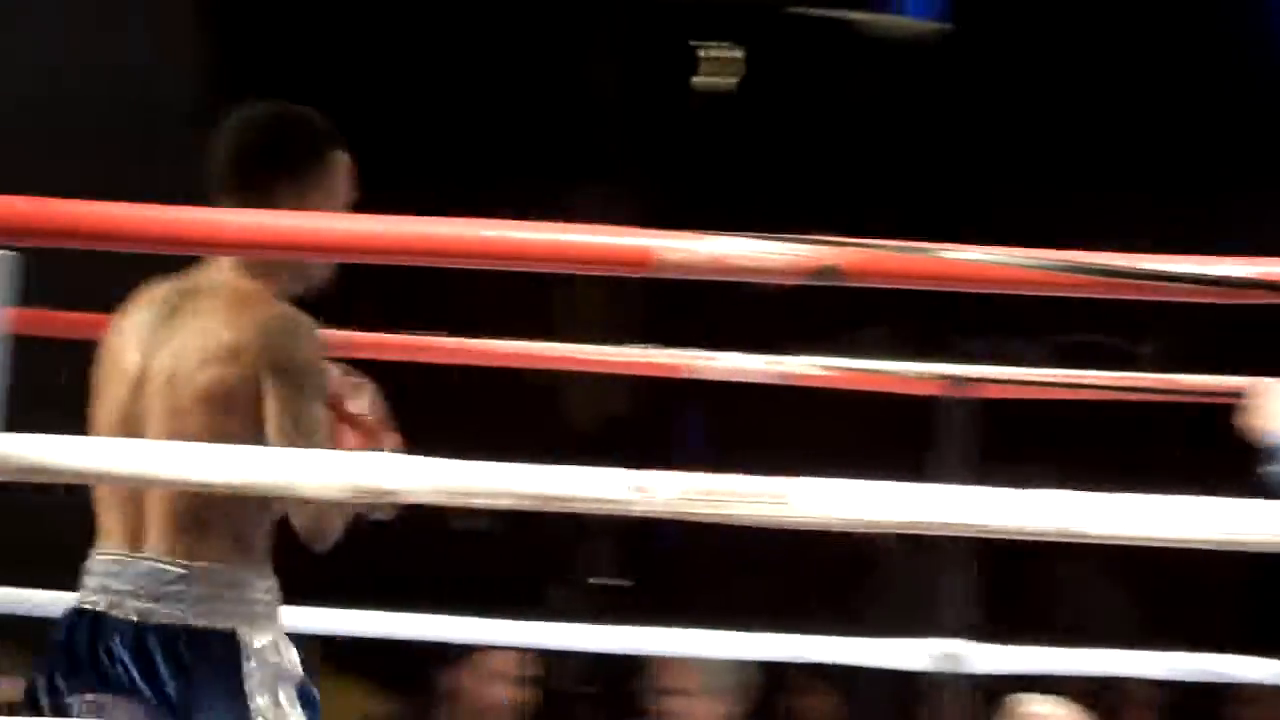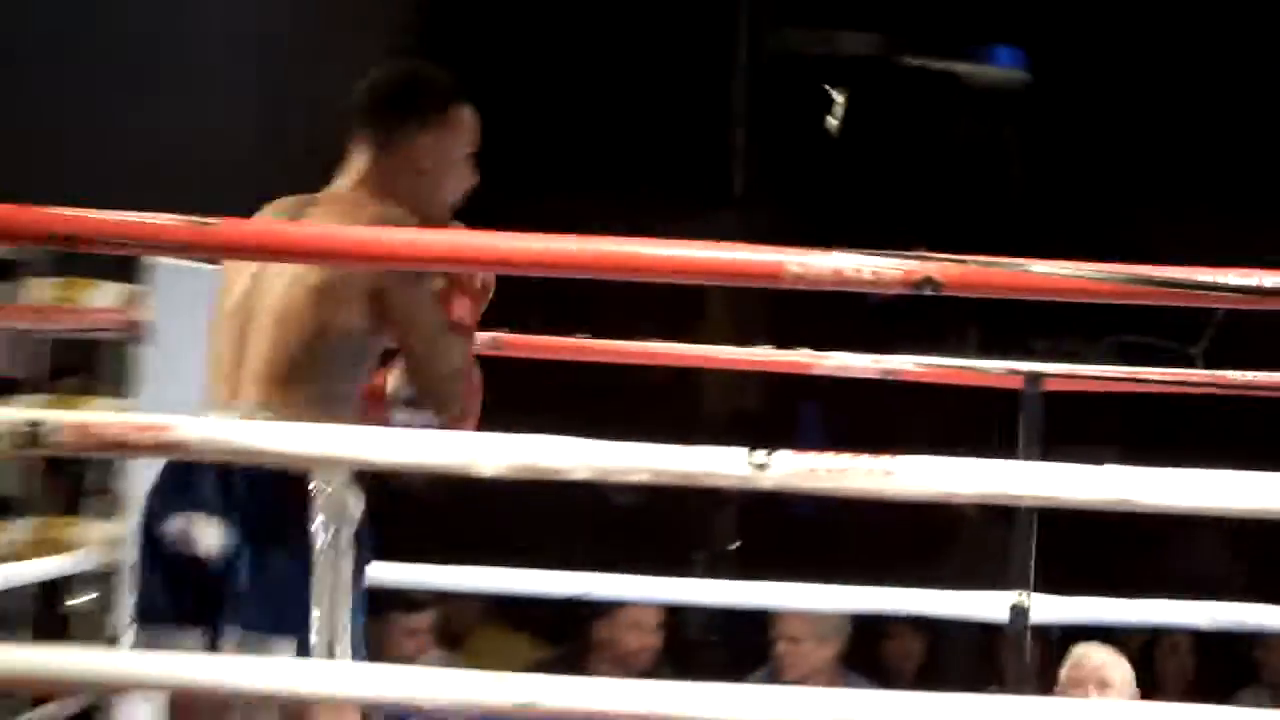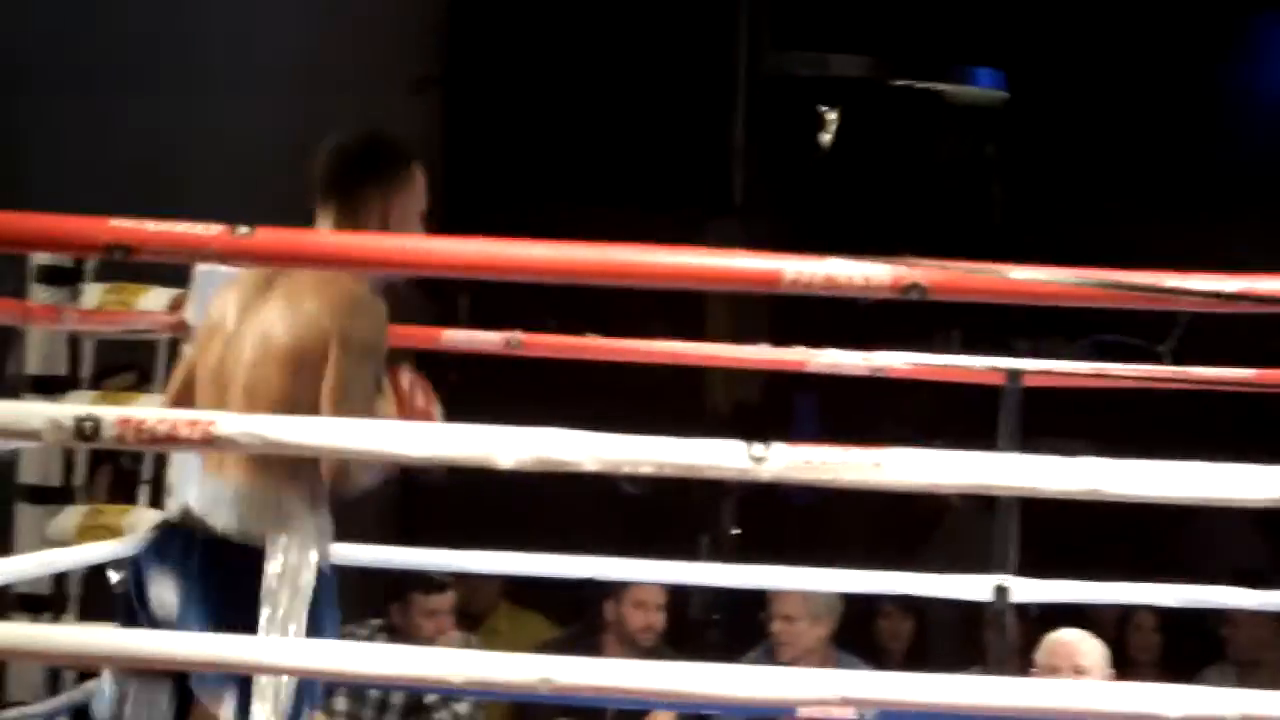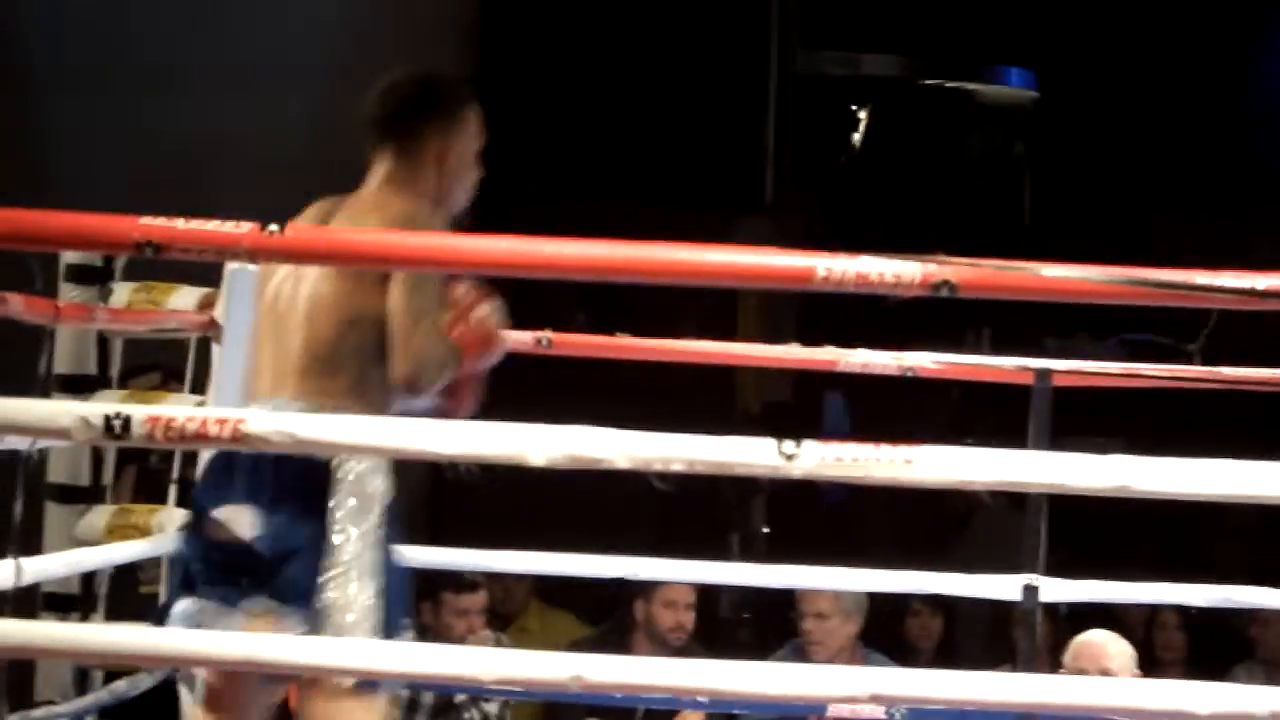
dt=0.2s
person 1, frame 1
left shoulder: (140, 315)
right shoulder: (277, 331)
right elbow: (317, 519)
right wrist: (359, 446)
left hip: (98, 633)
right hip: (213, 647)
person 1, frame 2
left shoulder: (272, 219)
right shoulder: (387, 234)
right elbow: (453, 406)
right wrist: (462, 306)
left hip: (199, 480)
right hip: (291, 492)
person 1, frame 3
left shoulder: (241, 289)
right shoulder: (353, 305)
left elbow: (173, 412)
right elbow: (345, 469)
right wrist: (400, 428)
left hip: (187, 542)
right hip: (269, 557)
person 1, frame 4
left shoulder: (311, 224)
right shoulder: (414, 222)
right elbow: (415, 369)
right wrist: (468, 345)
left hip: (248, 473)
right hip: (327, 479)
